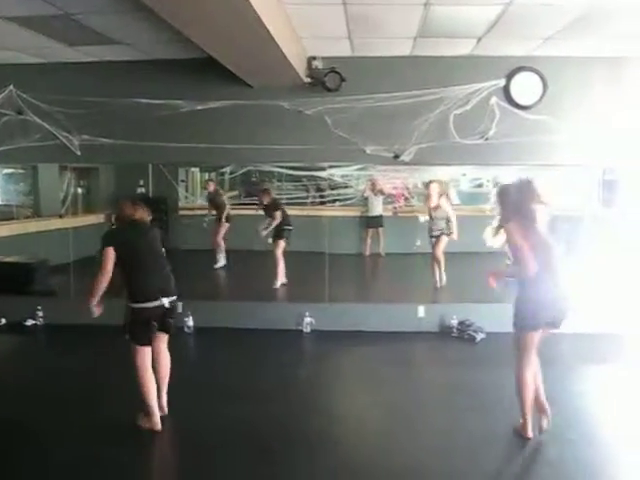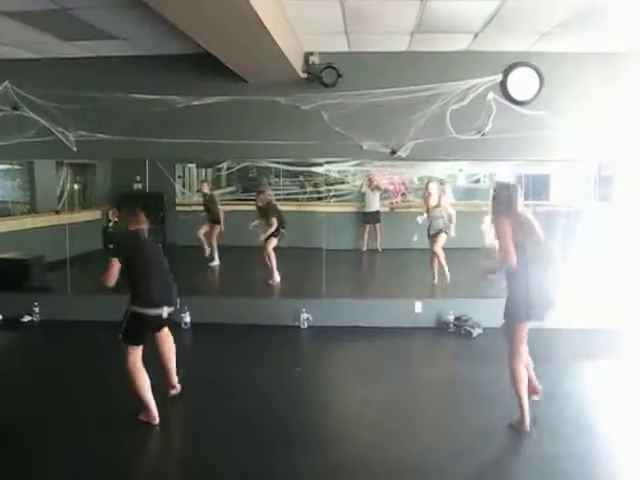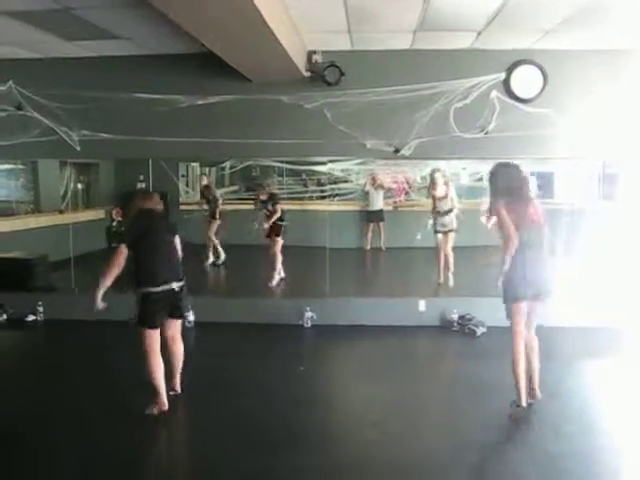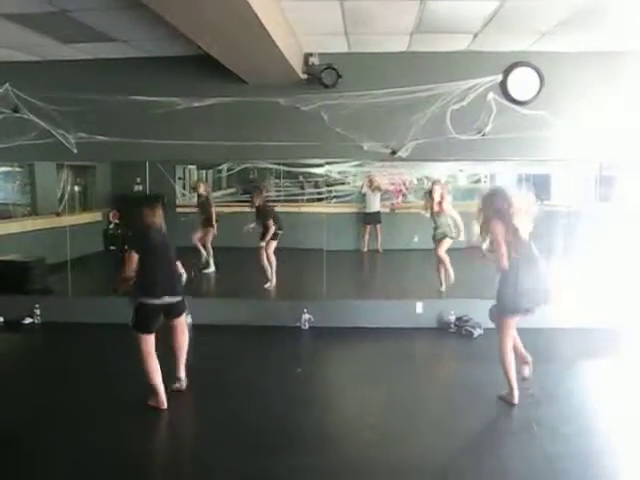
dt=0.2s
person 1, frame 1
left shoulder: (513, 225)
right shoulder: (535, 223)
left elbow: (529, 268)
right elbow: (546, 262)
left wrist: (503, 274)
left hip: (534, 297)
right hip: (554, 296)
left knee: (524, 362)
right knee: (531, 357)
left ankle: (528, 426)
right ankle: (542, 408)
person 1, frame 2
left shoulder: (503, 221)
right shoulder: (528, 220)
left elbow: (510, 261)
right elbow: (541, 257)
left hip: (524, 290)
right hip: (541, 289)
left knee: (517, 354)
right knee: (516, 338)
left ankle: (524, 419)
right ankle: (533, 385)
person 1, frame 3
left shoulder: (500, 204)
right shoulder: (532, 203)
left elbow: (512, 240)
right elbow: (540, 237)
left wrist: (504, 269)
left hip: (520, 272)
right hip: (539, 271)
left knee: (518, 335)
right knee: (529, 332)
left ankle: (522, 397)
right ankle: (534, 388)
person 1, frame 4
left shoulder: (494, 224)
right shoulder: (518, 221)
left elbow: (503, 263)
left hip: (515, 285)
right hip: (535, 285)
left knee: (505, 340)
right knee: (497, 315)
left ankle: (513, 393)
right ankle: (524, 356)
person 2, frame 1
left shoulder: (113, 235)
right shoulder: (151, 231)
left elbow: (105, 272)
left wrist: (94, 299)
left hip: (142, 301)
right hip: (168, 295)
left knee: (142, 361)
right knee: (160, 347)
left ankle: (154, 418)
right ankle: (162, 403)
person 2, frame 2
left shoulder: (124, 243)
right shoulder: (152, 244)
left elbow: (110, 281)
left hip: (144, 307)
right hip: (167, 303)
left knee: (133, 360)
right knee: (162, 332)
left ankle: (152, 413)
right ankle: (173, 381)
person 2, frame 3
left shoulder: (134, 225)
right shoulder: (166, 220)
left elbow: (117, 264)
left wrist: (99, 291)
left hip: (150, 288)
right hip: (176, 283)
left knee: (151, 346)
right knee: (174, 335)
left ankle: (161, 400)
right ankle: (176, 383)
person 2, frame 4
left shoulder: (140, 236)
right shoulder: (164, 238)
left elbow: (130, 272)
right elbow: (181, 274)
left wrist: (126, 282)
left hip: (149, 298)
right hip: (174, 295)
left knee: (147, 348)
right knee: (180, 324)
left ankle: (160, 398)
right ankle: (181, 374)
